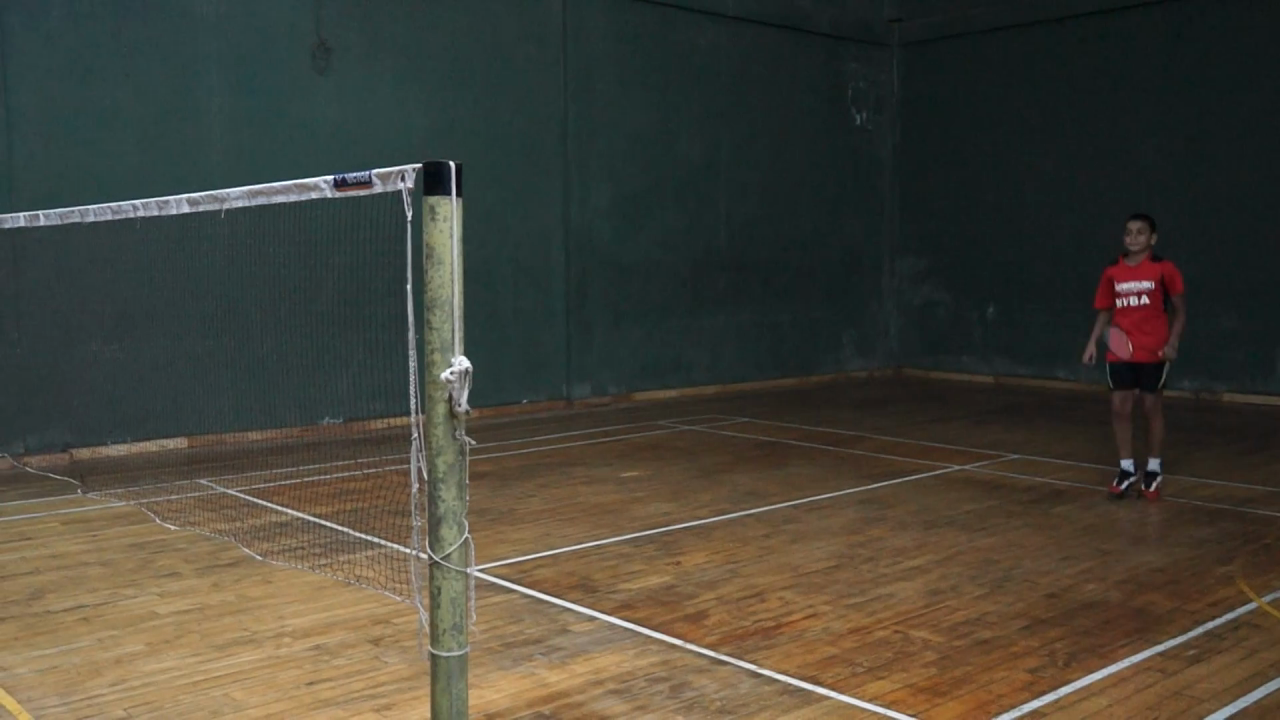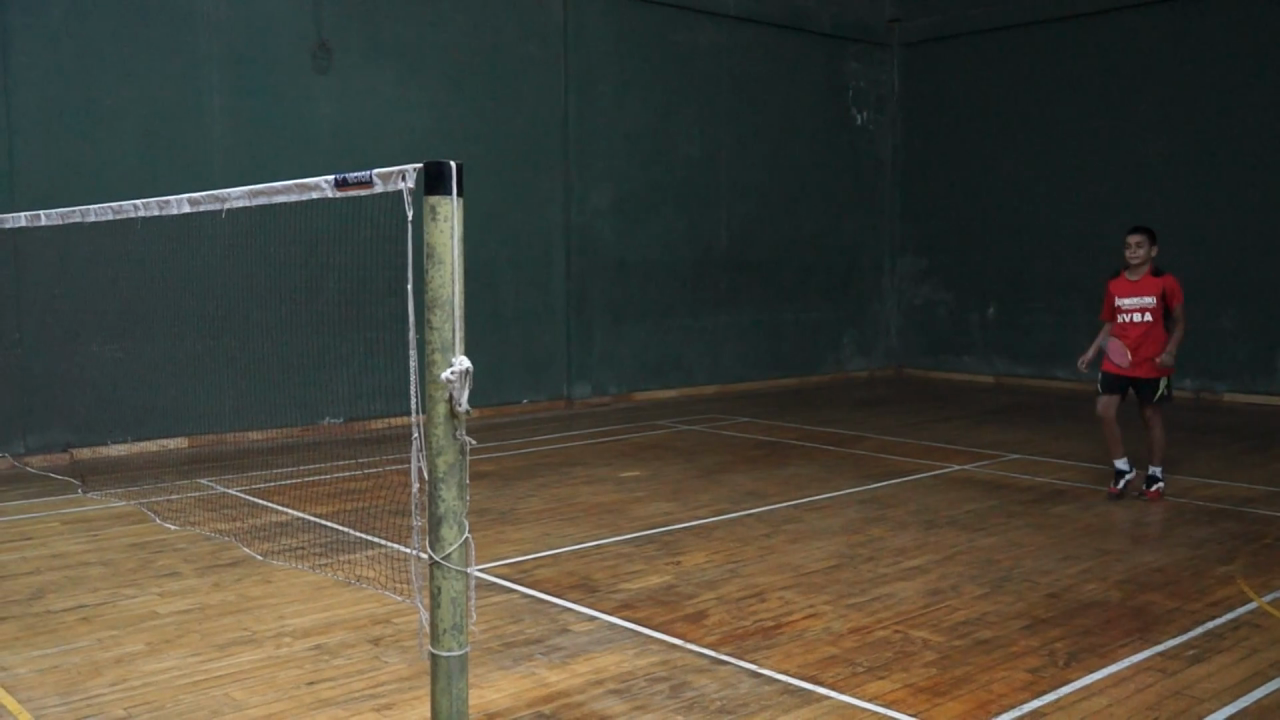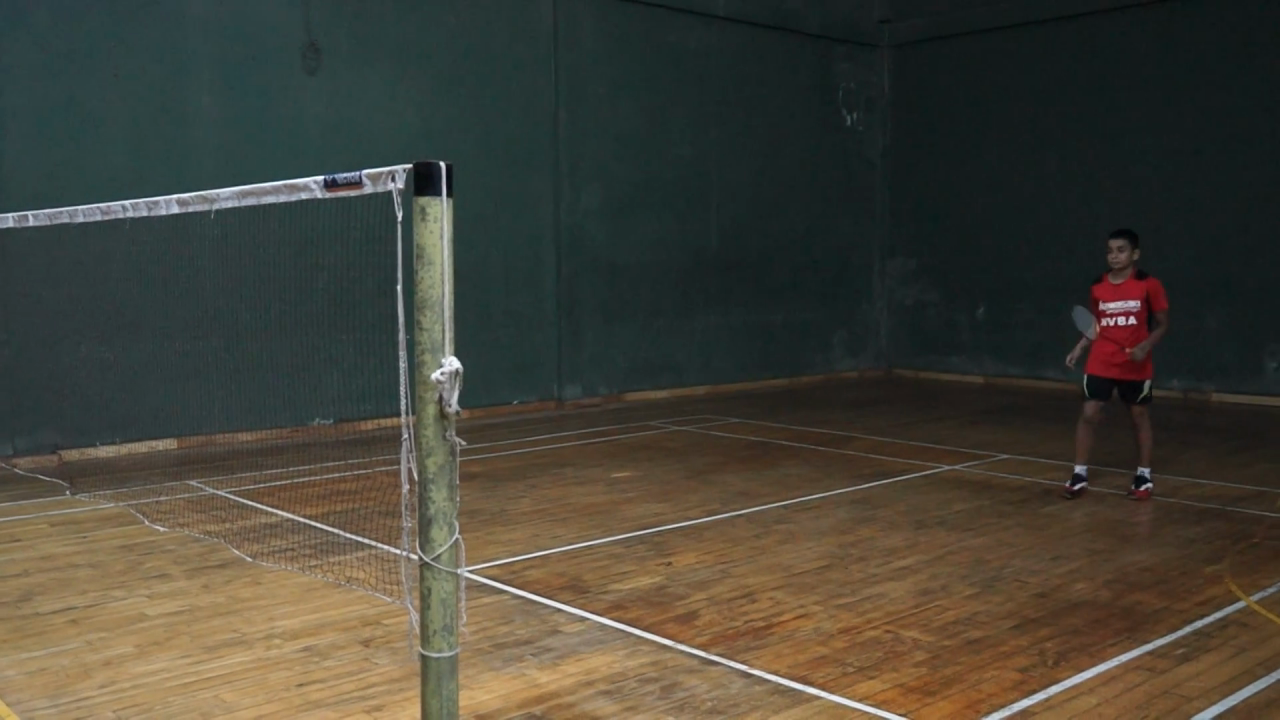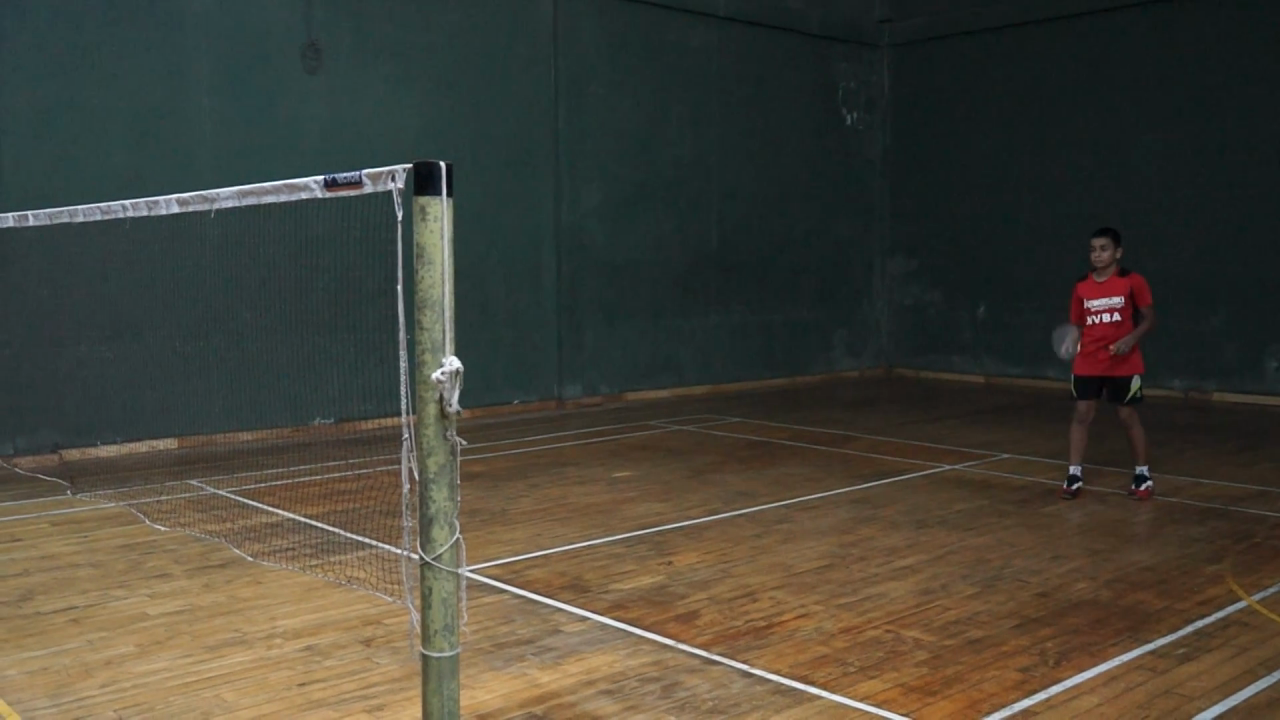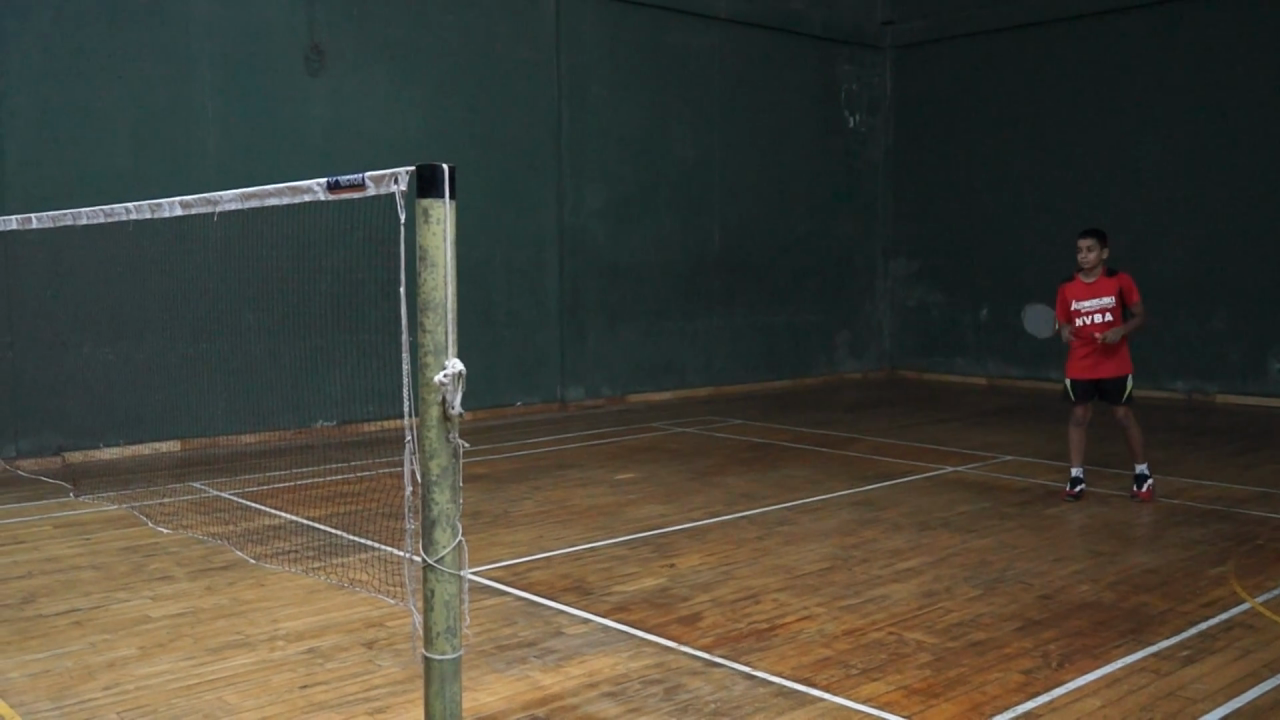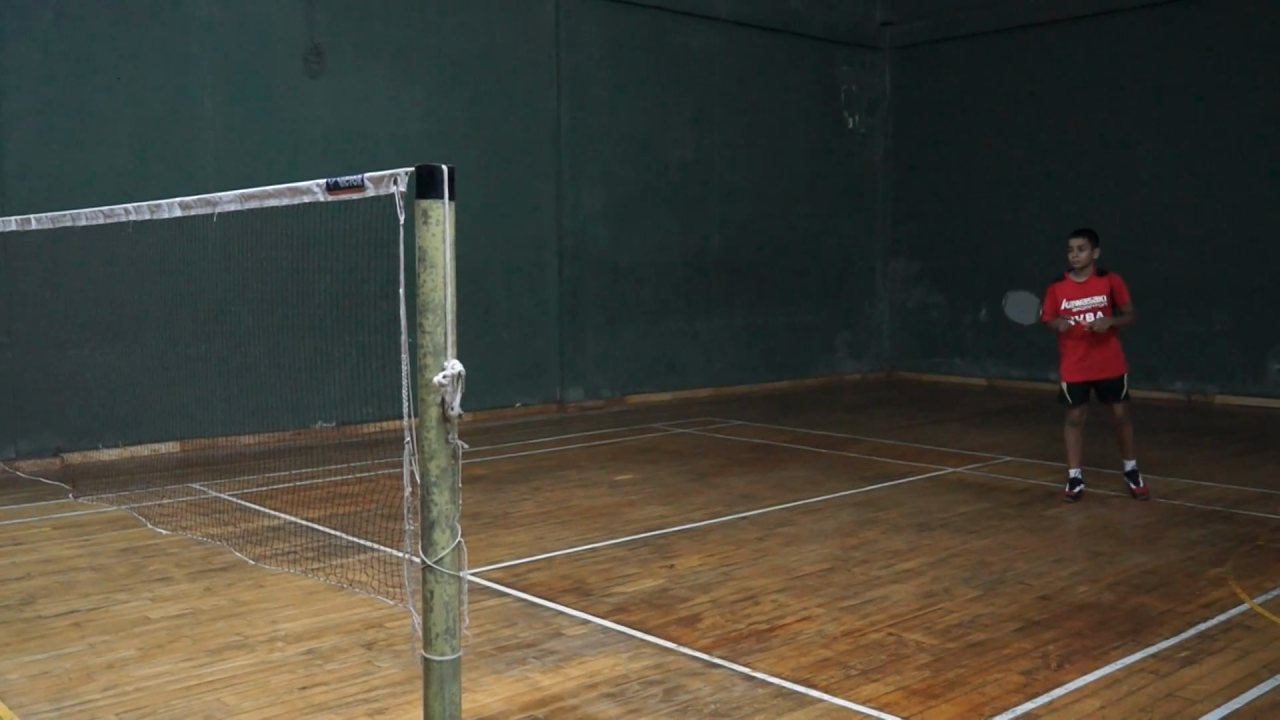
dt=0.2s
person 1, frame 1
left shoulder: (1165, 269)
right shoulder: (1112, 272)
left elbow: (1179, 309)
right elbow: (1104, 311)
left wrist: (1173, 341)
right wrist: (1093, 341)
left hip: (1153, 351)
right hip: (1120, 352)
left knee: (1151, 407)
right knee: (1120, 407)
left ankle: (1153, 471)
right ankle: (1126, 471)
person 1, frame 2
left shoulder: (1166, 283)
right shoulder: (1114, 284)
left elbow: (1179, 320)
left wrist: (1171, 351)
right wrist: (1092, 351)
left hip: (1151, 364)
right hip: (1117, 362)
left knee: (1151, 416)
right knee: (1104, 411)
left ankle: (1155, 475)
right ankle: (1122, 469)
person 1, frame 3
left shoulder: (1149, 286)
right shoulder: (1098, 288)
left elbow: (1162, 324)
left wrist: (1146, 347)
right wrist: (1079, 348)
left hip: (1135, 365)
right hip: (1101, 363)
left knee: (1139, 416)
right knee: (1088, 415)
left ankle: (1144, 476)
right ankle: (1080, 474)
person 1, frame 4
left shoulder: (1133, 282)
right shoulder: (1082, 286)
left elbow: (1148, 319)
left wrist: (1130, 340)
left hip: (1123, 363)
right hip: (1087, 363)
left knee: (1128, 416)
right knee: (1081, 415)
left ankle: (1142, 474)
right ankle: (1074, 474)
person 1, frame 5
left shoulder: (1121, 281)
right shoulder: (1067, 287)
left elbow: (1139, 316)
right elbow: (1062, 321)
left wrist: (1120, 331)
right wrist: (1064, 331)
left hip: (1115, 363)
right hip: (1079, 365)
left knee: (1124, 416)
right knee: (1079, 417)
left ankle: (1142, 473)
right ankle: (1076, 477)
person 1, frame 6
left shoulder: (1111, 281)
right shoulder: (1057, 287)
left elbow: (1129, 315)
right elbow: (1047, 319)
left wrist: (1109, 322)
right wrist: (1057, 324)
left hip: (1110, 363)
right hip: (1073, 366)
left knee: (1121, 415)
right knee: (1074, 418)
left ankle: (1131, 469)
right ankle: (1075, 477)
